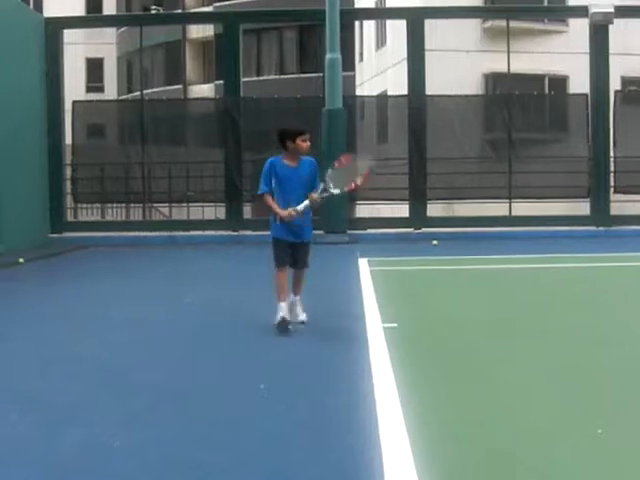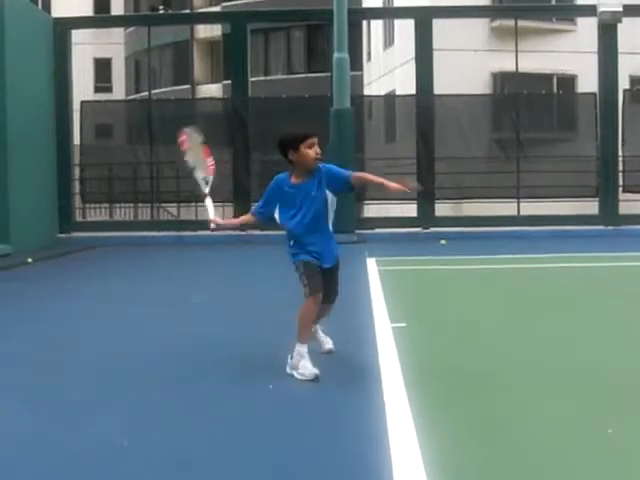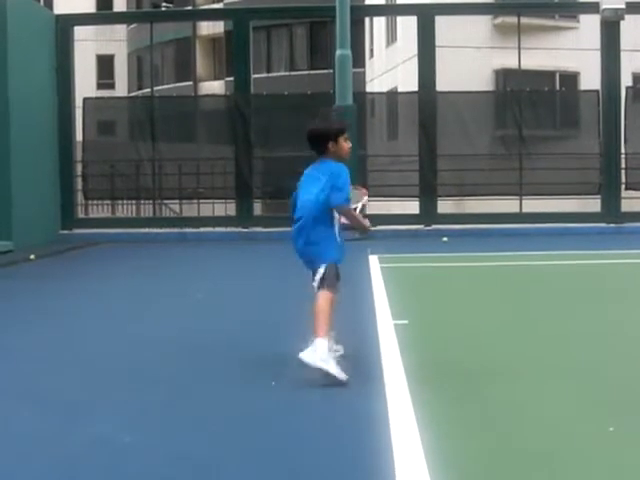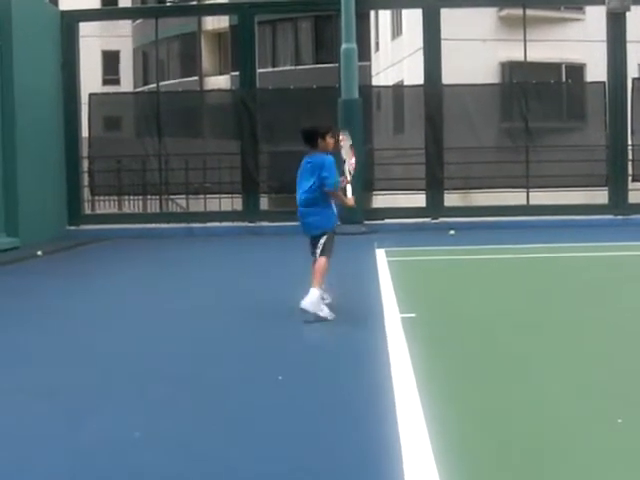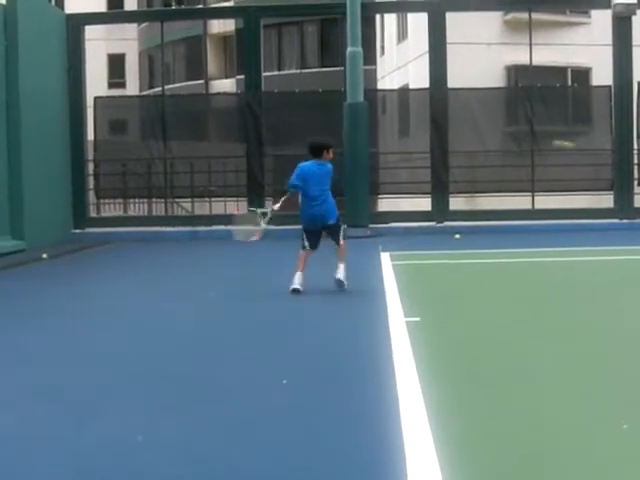
dt=1s
person 1, frame 1
left shoulder: (310, 164)
right shoulder: (272, 164)
left elbow: (315, 191)
right elbow: (265, 193)
left wrist: (314, 198)
right wrist: (279, 212)
left hip: (302, 225)
right hip: (281, 227)
left knee: (300, 267)
right knee: (282, 266)
left ankle: (295, 300)
right ankle: (282, 310)
person 1, frame 2
left shoulder: (325, 173)
right shoulder: (279, 185)
left elbow: (356, 177)
right elbow: (259, 214)
left wrist: (386, 183)
right wrist: (227, 223)
left hip: (328, 251)
right hip: (303, 251)
left knee: (327, 301)
right knee: (314, 294)
left ankle: (311, 327)
right ankle: (298, 356)
person 1, frame 3
left shoulder: (312, 171)
right shoulder: (338, 170)
right elbow: (340, 206)
right wrist: (360, 222)
left hip: (306, 237)
right hip: (322, 239)
left knee: (327, 288)
right knee: (327, 290)
left ankle: (324, 342)
right ankle: (318, 349)
person 1, frame 4
left shoulder: (306, 162)
right shoulder: (326, 160)
right elbow: (330, 188)
left wrist: (338, 183)
right wrist: (346, 201)
left hip: (308, 216)
right hip: (322, 216)
left knee: (319, 254)
right knee: (323, 256)
left ankle: (318, 293)
right ankle: (313, 298)
person 1, frame 5
left shoulder: (302, 167)
right shoulder: (329, 168)
left elbow: (293, 187)
left hip: (309, 216)
right hip: (329, 213)
left knee: (306, 248)
right knee: (340, 241)
left ankle: (297, 281)
right ankle: (340, 273)
